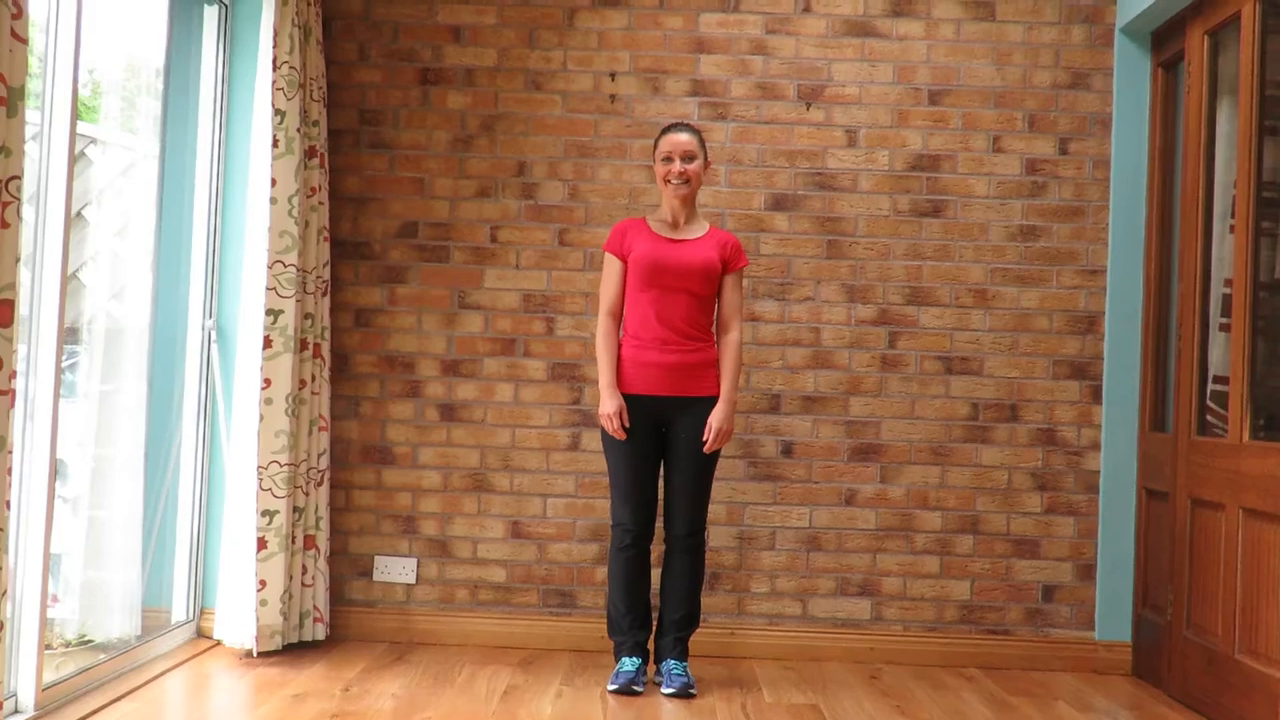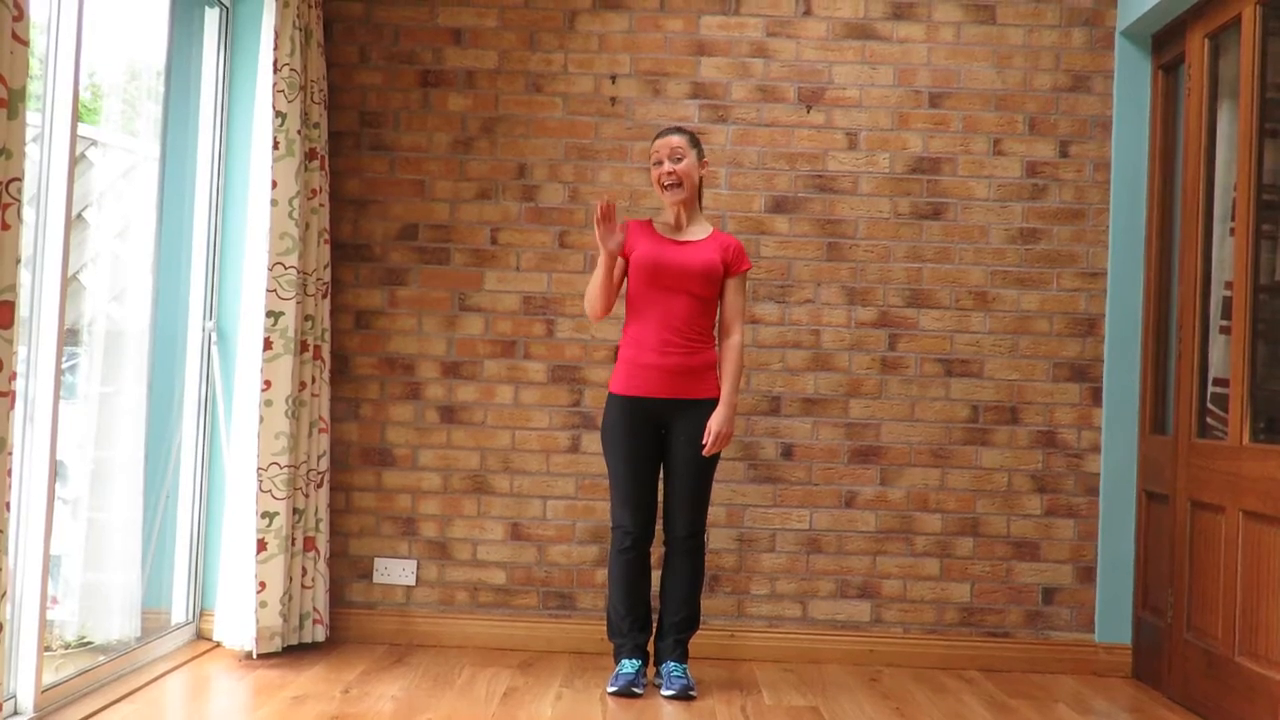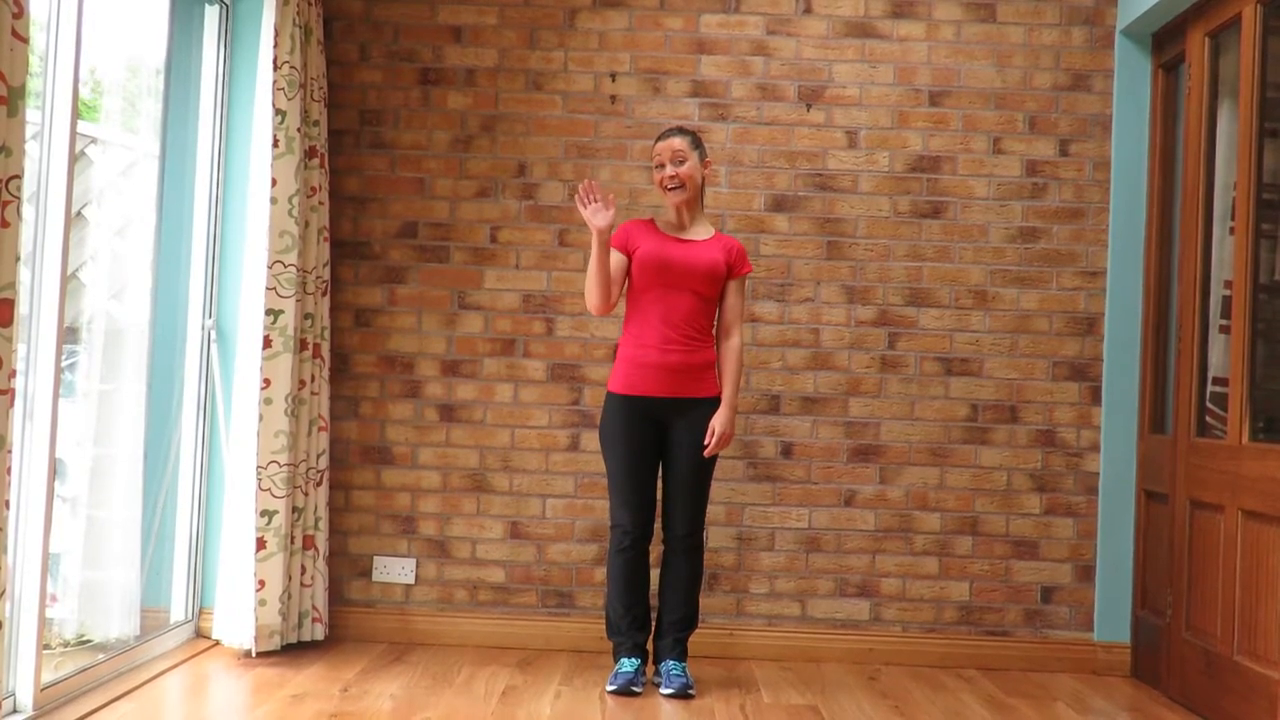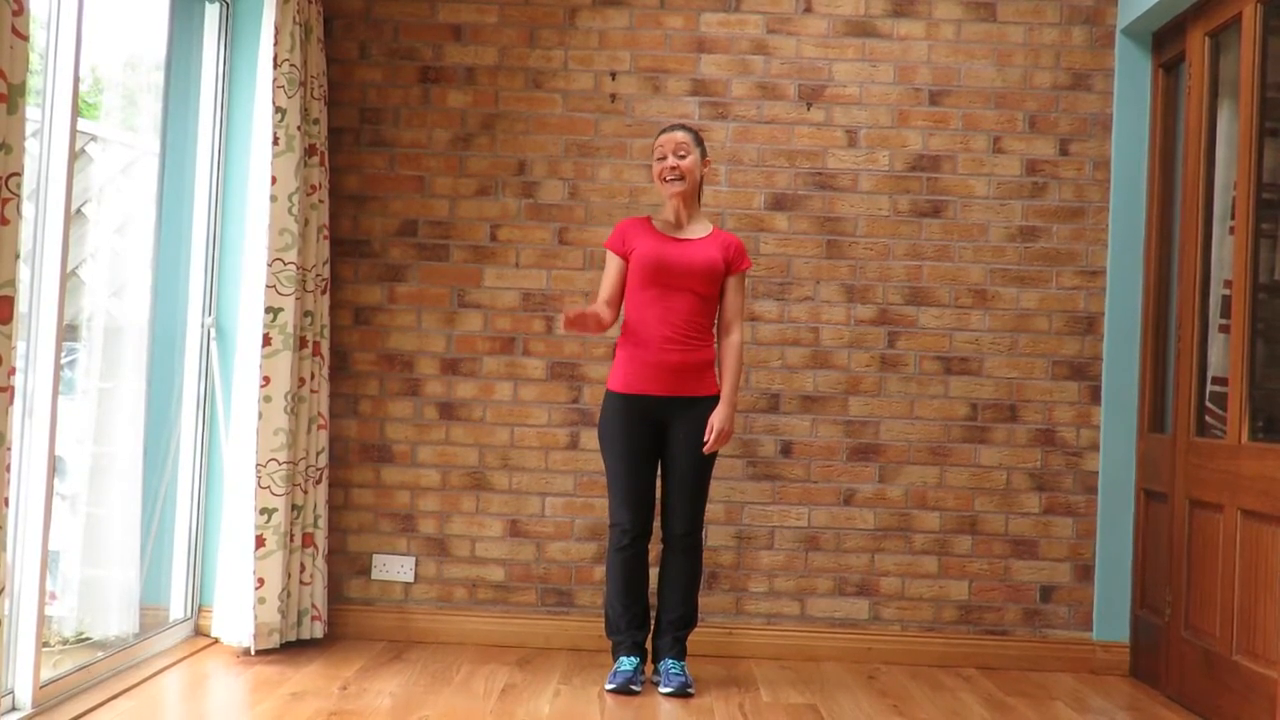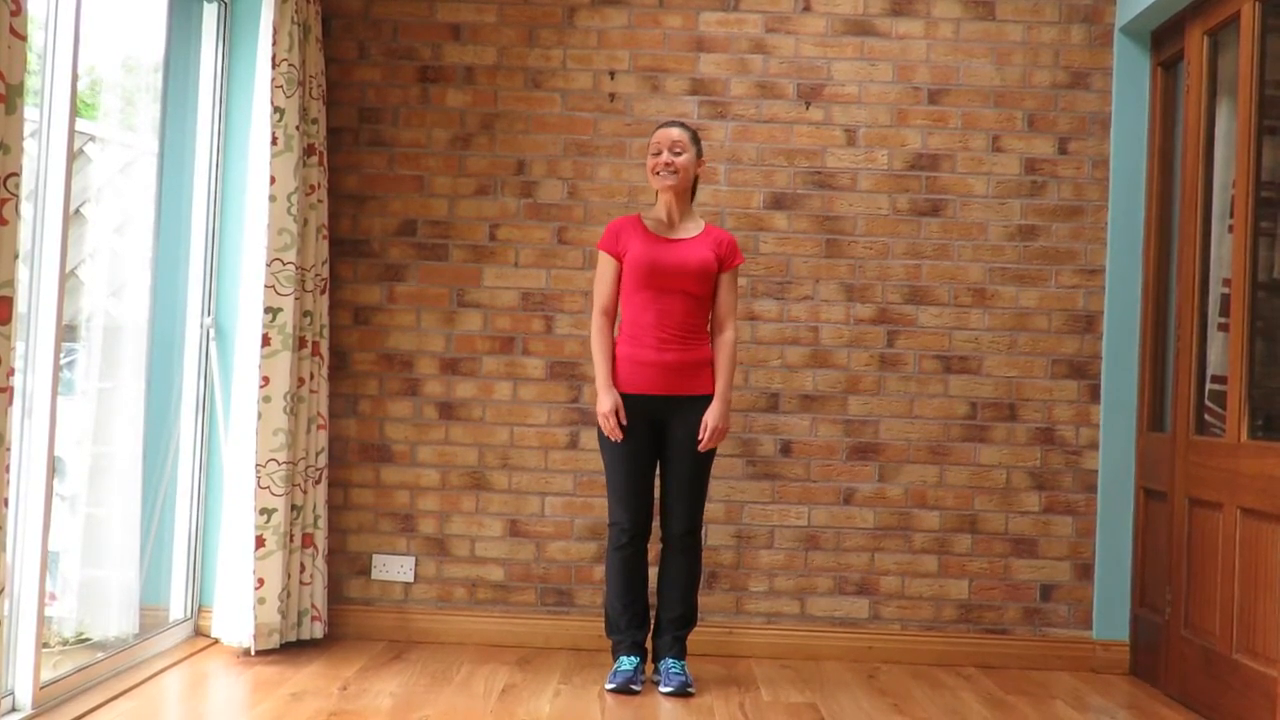
dt=0.5s
person 1, frame 1
left shoulder: (724, 246)
right shoulder: (626, 235)
left elbow: (730, 330)
right elbow: (608, 320)
left wrist: (727, 402)
right wrist: (607, 390)
left hip: (695, 402)
right hip: (634, 397)
left knee: (686, 530)
right knee: (630, 527)
left ankle: (674, 655)
right ankle: (629, 653)
person 1, frame 2
left shoulder: (727, 249)
right shoulder: (630, 234)
left elbow: (732, 334)
right elbow: (595, 309)
left wrist: (727, 406)
right wrist: (602, 245)
left hip: (695, 405)
right hip: (632, 400)
left knee: (685, 532)
right knee: (630, 529)
left ankle: (674, 656)
right ankle: (629, 654)
person 1, frame 3
left shoulder: (728, 250)
right shoulder: (632, 234)
left elbow: (731, 336)
right elbow: (599, 304)
left wrist: (728, 406)
right wrist: (600, 235)
left hip: (695, 403)
right hip: (631, 397)
left knee: (685, 532)
right knee: (629, 528)
left ankle: (673, 655)
right ankle: (629, 653)
person 1, frame 4
left shoulder: (727, 247)
right shoulder: (630, 234)
left elbow: (731, 333)
right elbow: (606, 311)
left wrist: (728, 403)
right wrist: (588, 319)
left hip: (695, 402)
right hip: (631, 397)
left knee: (684, 529)
right knee: (629, 526)
left ankle: (671, 654)
right ankle: (627, 652)
person 1, frame 5
left shoulder: (720, 244)
right shoulder: (621, 232)
left elbow: (725, 329)
right elbow: (602, 316)
left wrist: (721, 401)
right wrist: (604, 388)
left hip: (691, 400)
right hip: (630, 397)
left knee: (682, 528)
right knee: (627, 526)
left ankle: (671, 653)
right ankle: (627, 651)
